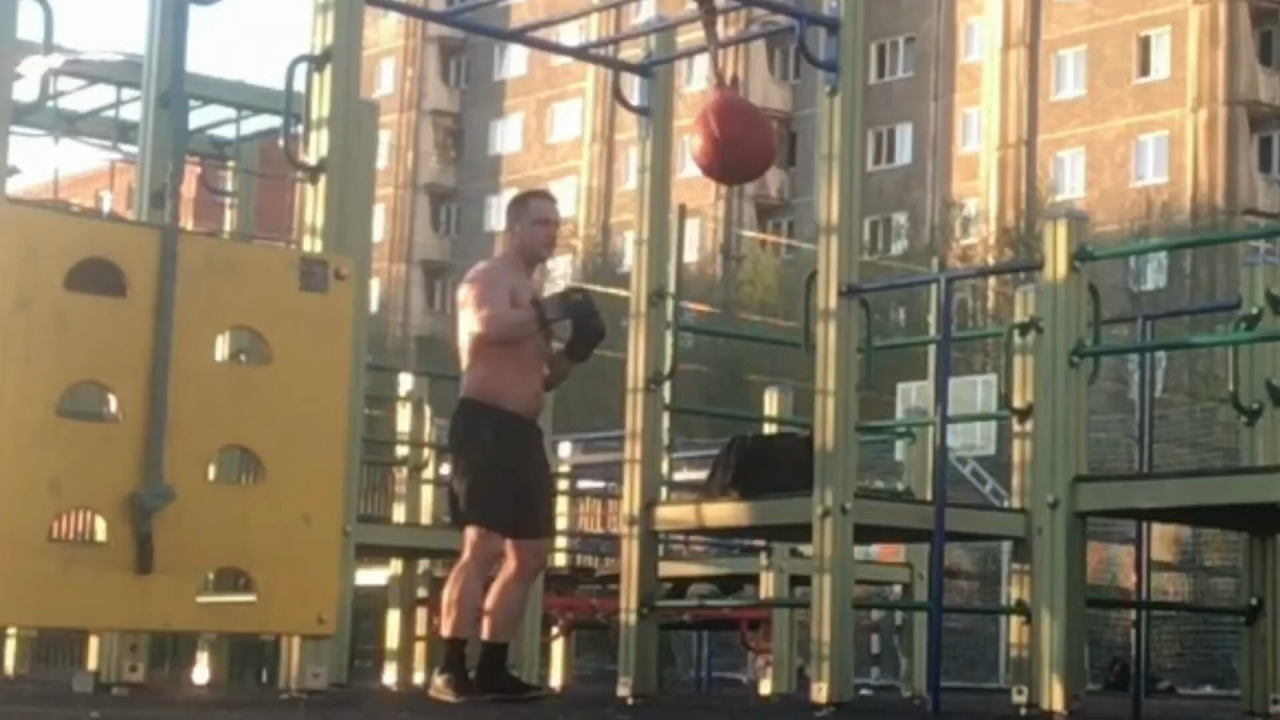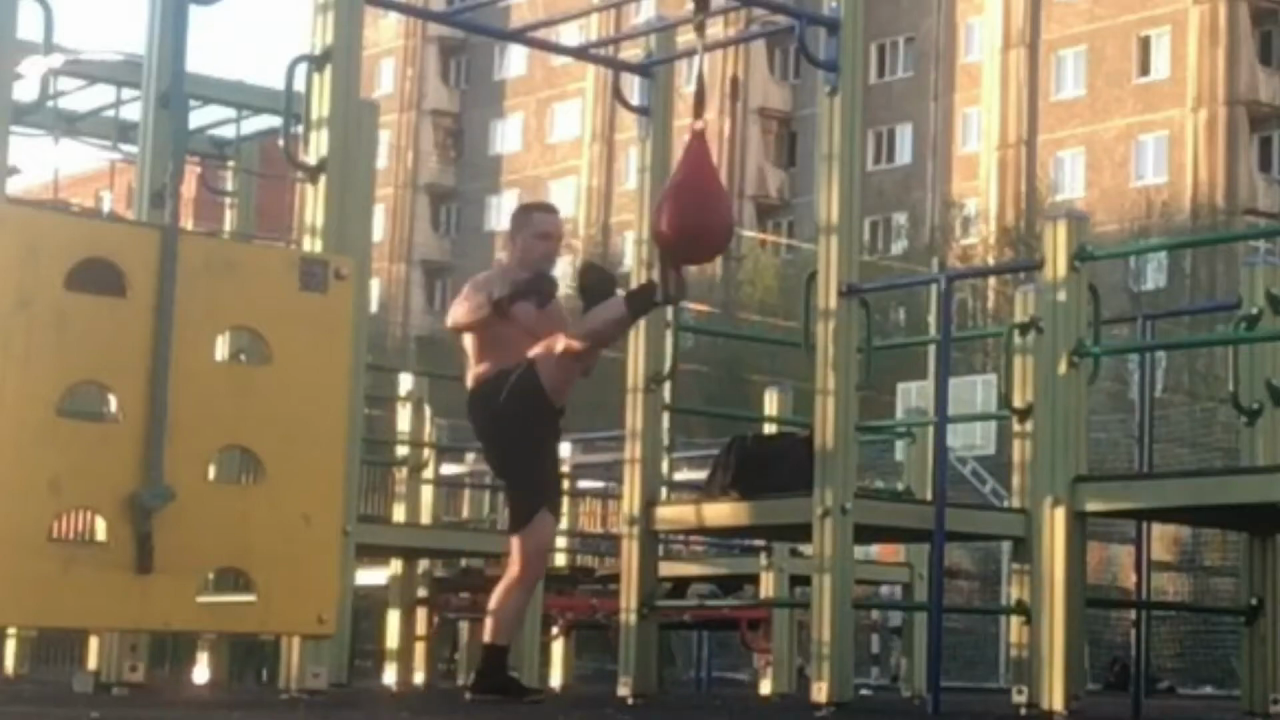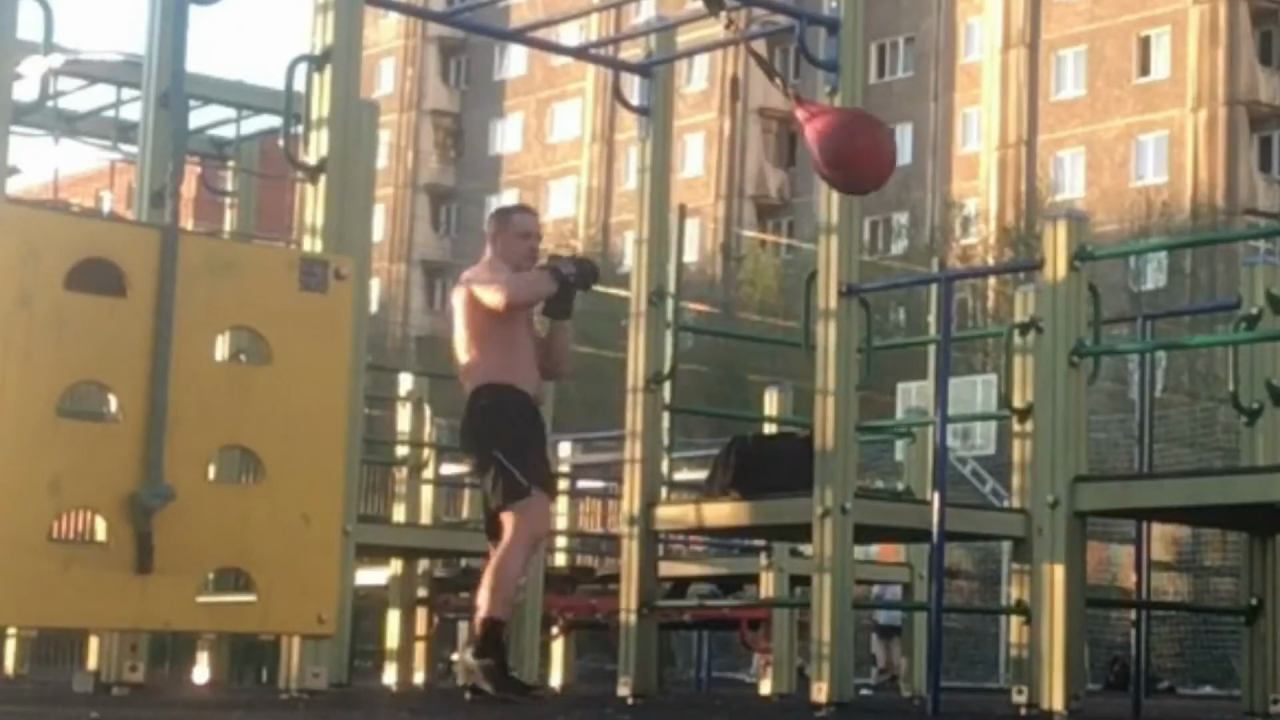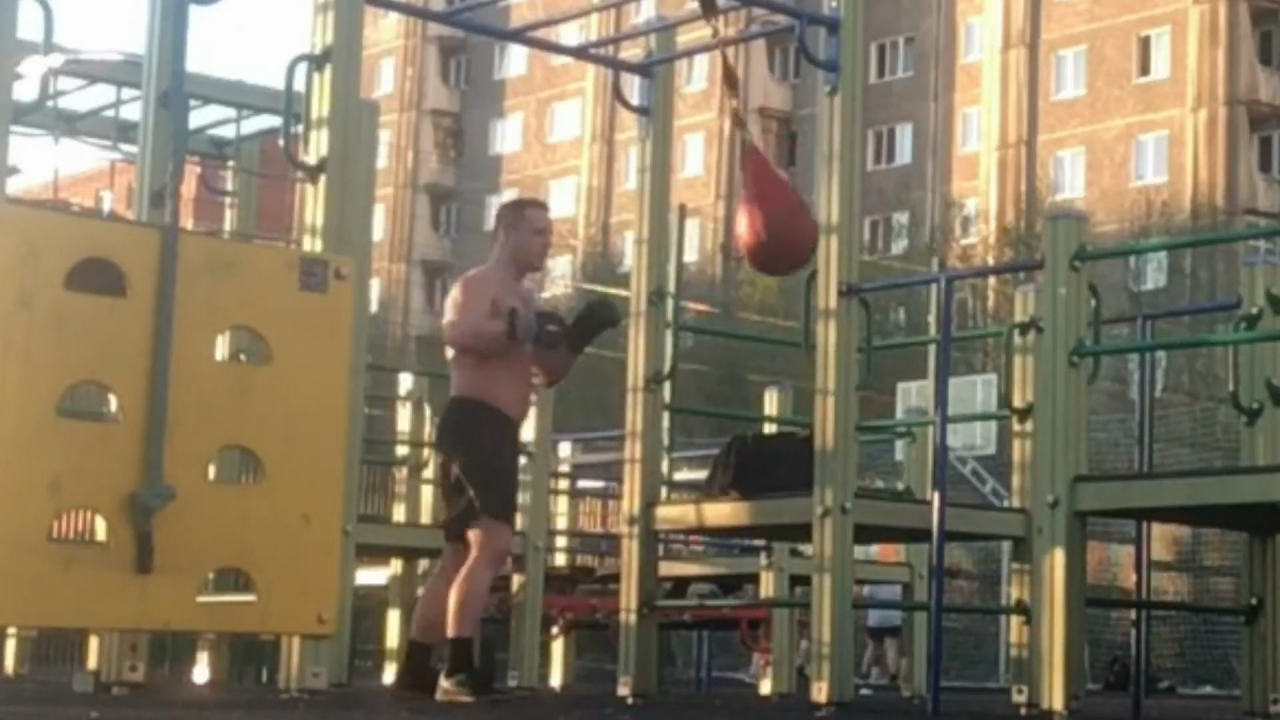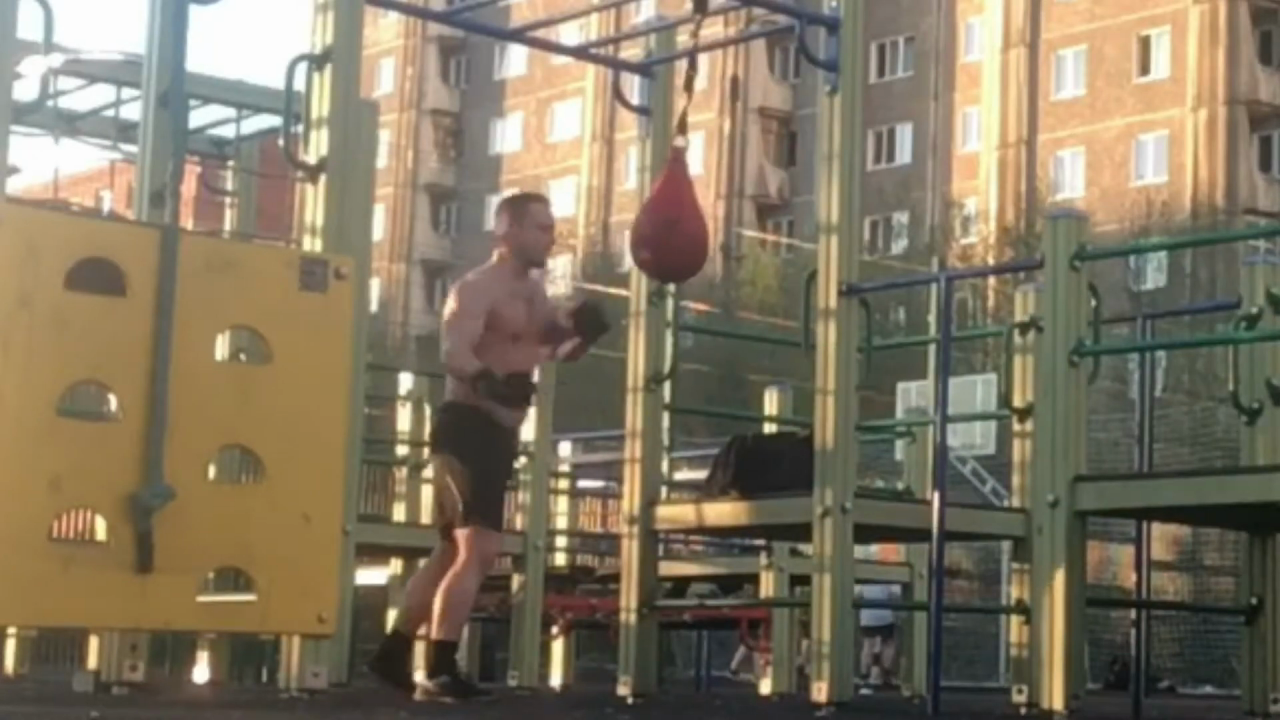
dt=0.4s
person 1, frame 1
left shoulder: (536, 296)
right shoulder: (486, 278)
right elbow: (488, 326)
left wrist: (569, 354)
right wrist: (549, 311)
left hip: (523, 433)
right hip: (483, 426)
left knee: (529, 555)
right knee: (481, 549)
left ankle: (491, 670)
right ankle: (449, 670)
person 1, frame 2
left shoulder: (546, 302)
right shoulder: (487, 286)
left elbow: (580, 346)
right elbow: (459, 320)
left wrist: (596, 303)
right wrist: (508, 293)
left hip: (530, 425)
right hip: (500, 403)
left knee: (531, 556)
right knee: (569, 345)
left ankle: (491, 673)
right ankle: (647, 298)
person 1, frame 3
left shoulder: (509, 290)
right shoulder: (482, 276)
left elbow: (554, 368)
right elbow: (515, 295)
left wrist: (562, 306)
right wrist: (560, 275)
left hip: (519, 424)
right hip: (500, 415)
left knee: (514, 540)
right knee: (531, 524)
left ankle: (487, 660)
right ankle: (483, 652)
person 1, frame 4
left shoulder: (516, 300)
right shoulder: (480, 284)
left elbow: (545, 372)
right elbow: (455, 334)
left wrist: (578, 334)
right wrist: (522, 323)
left hip: (495, 434)
right hip: (474, 428)
left knee: (462, 555)
right knee: (492, 545)
left ankle: (417, 671)
right ankle: (458, 671)
person 1, frame 5
left shoulder: (528, 291)
right shoulder: (482, 288)
left elbow: (563, 344)
right elbow: (458, 353)
left wrist: (584, 330)
right wrist: (491, 382)
left hip: (494, 433)
right hip: (473, 429)
left knee: (453, 550)
right knee: (480, 549)
left ankle: (391, 656)
right ankle: (440, 673)
